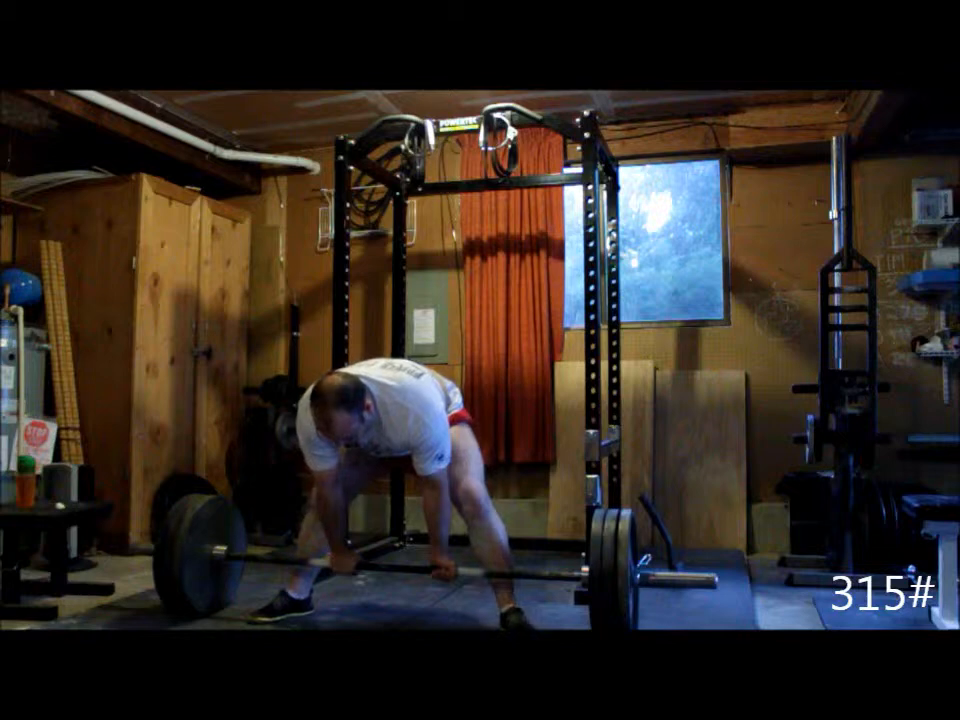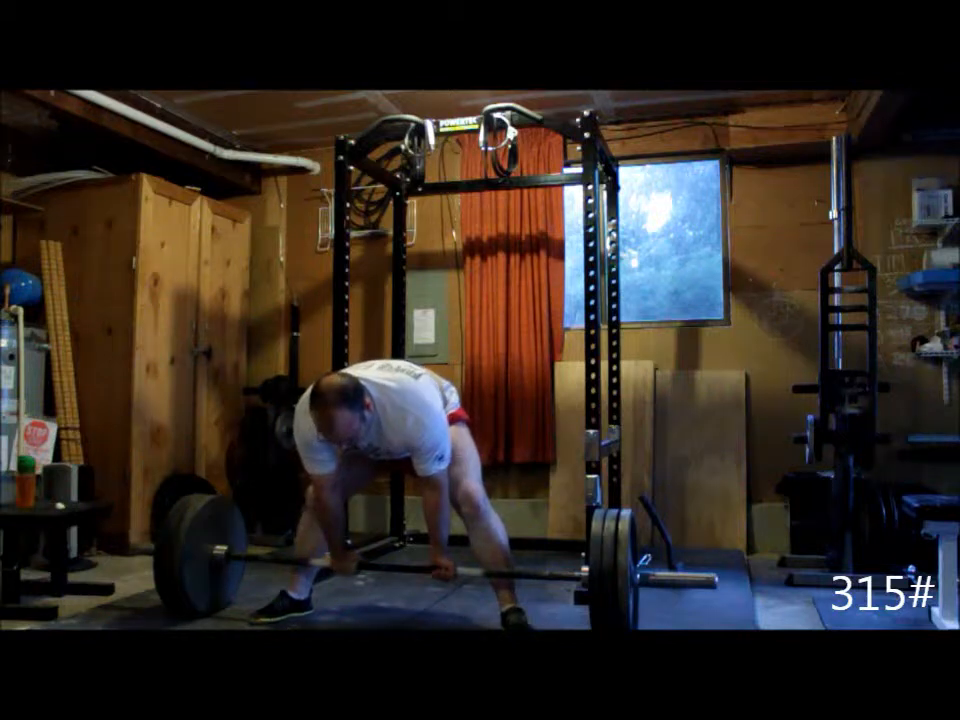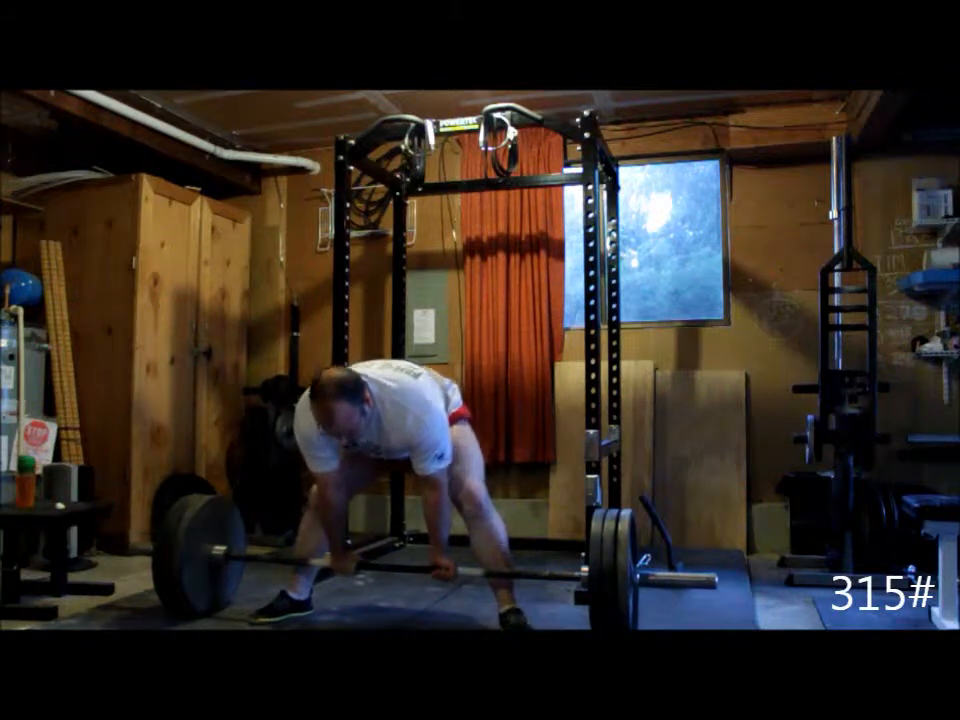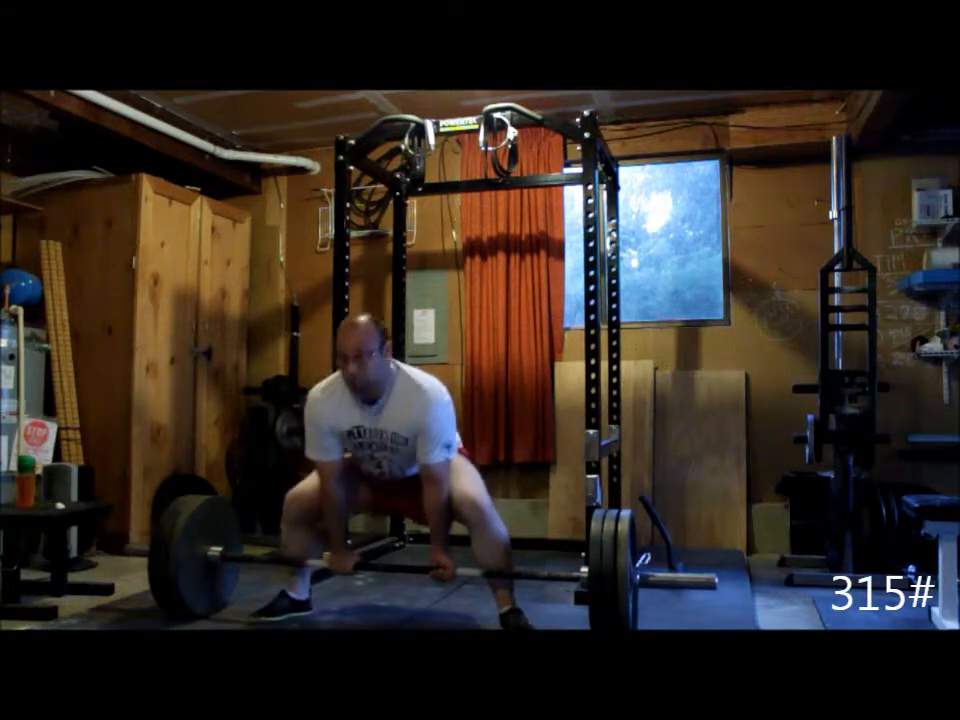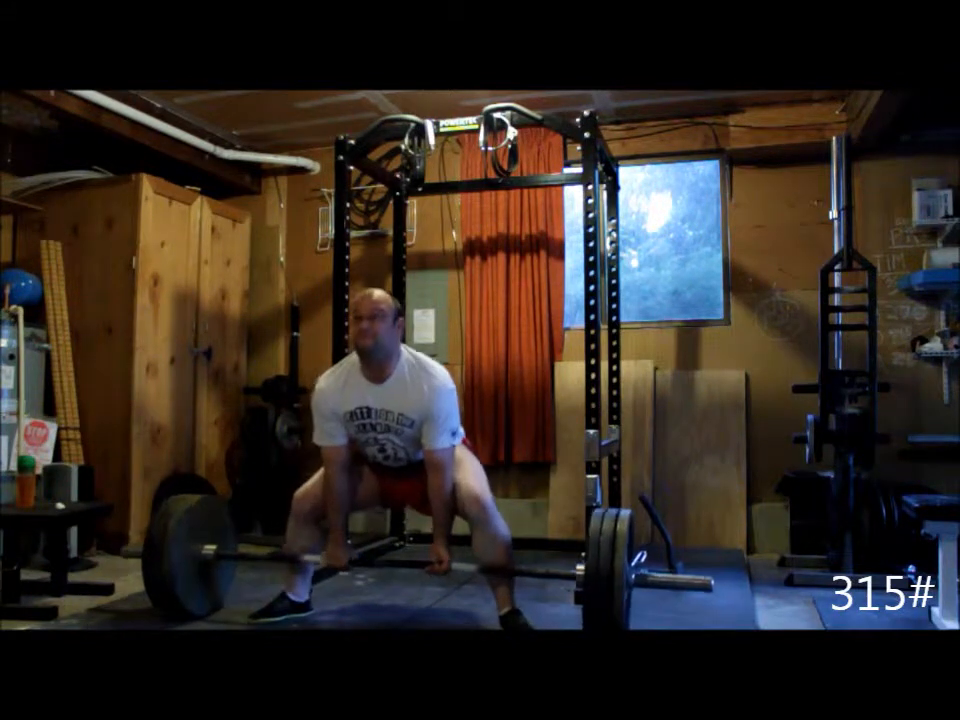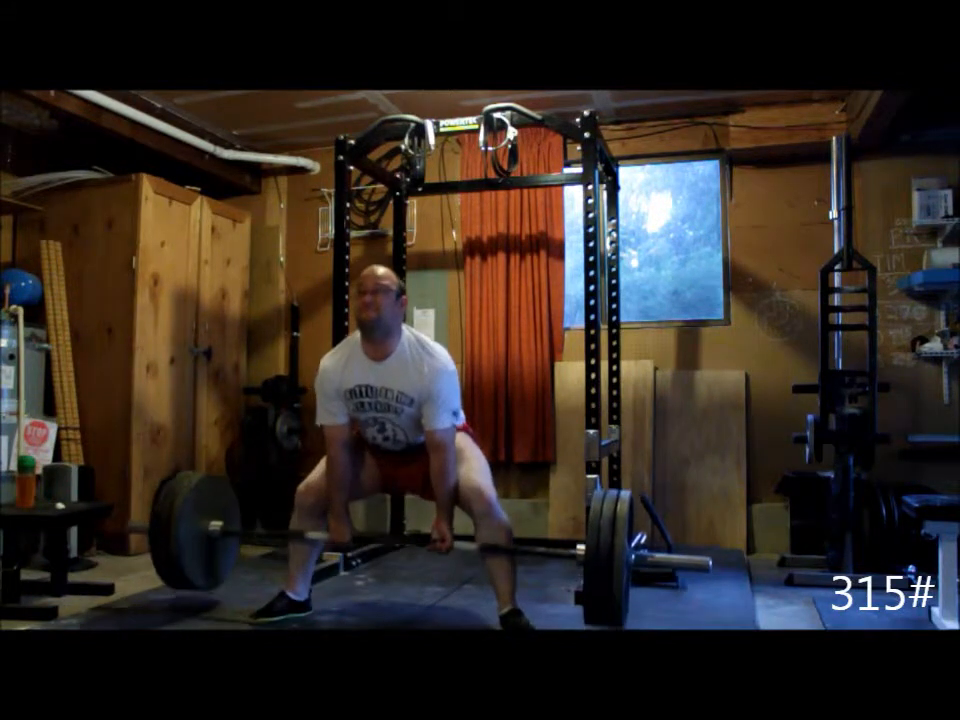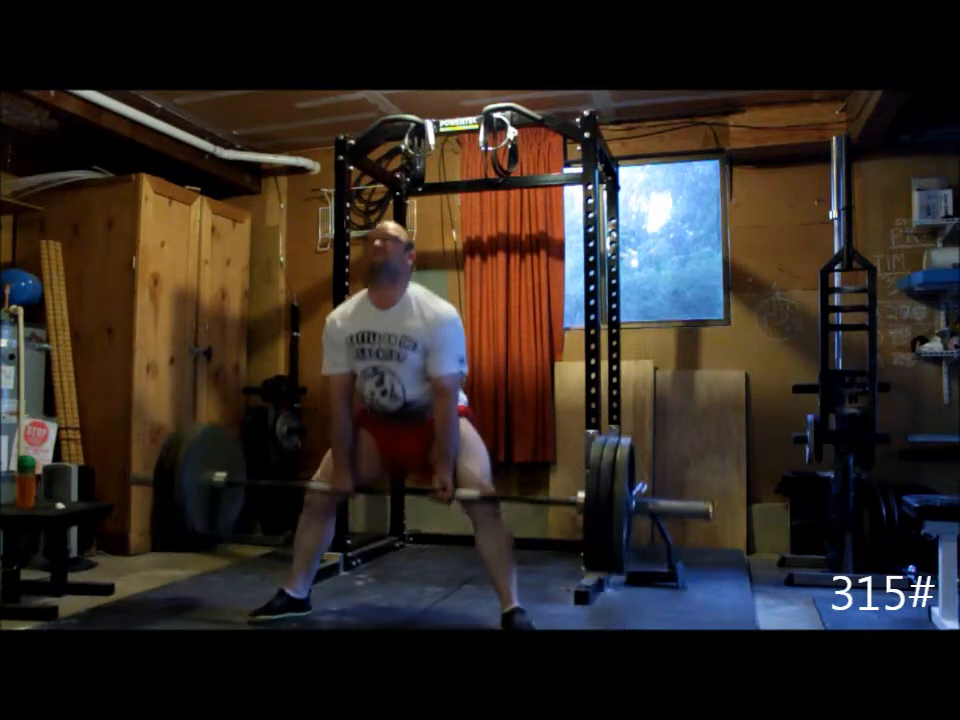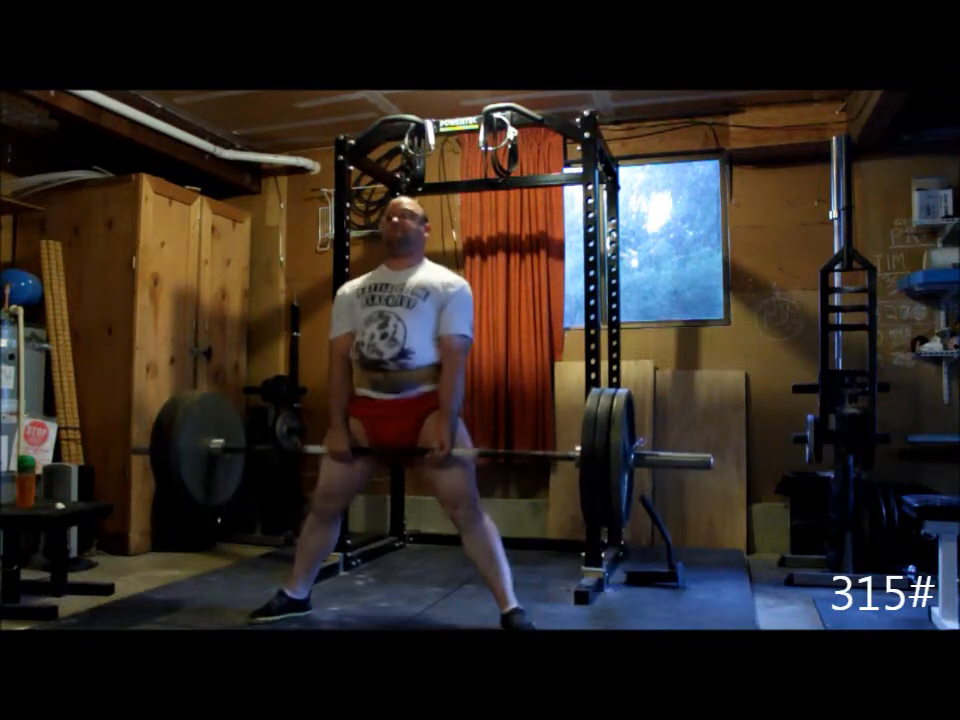
dt=0.4s
person 1, frame 1
left shoulder: (421, 412)
right shoulder: (310, 414)
left elbow: (434, 487)
right elbow: (329, 488)
left wrist: (439, 551)
right wrist: (339, 549)
left hip: (443, 414)
left knee: (473, 499)
right knee: (319, 498)
left ankle: (509, 608)
right ankle: (297, 594)
person 1, frame 2
left shoulder: (421, 413)
right shoulder: (307, 418)
left elbow: (435, 487)
right elbow: (327, 491)
left wrist: (439, 552)
right wrist: (338, 552)
left hip: (440, 411)
left knee: (471, 499)
right knee: (316, 498)
left ankle: (510, 607)
right ankle: (297, 594)
person 1, frame 3
left shoulder: (420, 410)
right shoulder: (307, 416)
left elbow: (434, 487)
right elbow: (331, 489)
left wrist: (438, 551)
right wrist: (339, 551)
left hip: (441, 414)
left knee: (473, 498)
right knee: (319, 498)
left ankle: (509, 608)
right ankle: (297, 594)
person 1, frame 4
left shoulder: (428, 397)
right shoulder: (321, 401)
left elbow: (434, 482)
right elbow: (333, 482)
left wrist: (439, 549)
right wrist: (338, 548)
left hip: (434, 467)
right hip: (369, 473)
left knee: (476, 506)
right knee: (296, 504)
left ankle: (509, 610)
right ankle: (297, 595)
person 1, frame 5
left shoulder: (433, 383)
right shoulder: (330, 387)
left elbow: (438, 468)
right elbow: (337, 467)
left wrist: (440, 540)
right wrist: (336, 538)
left hip: (438, 456)
right hip: (374, 463)
left knee: (479, 505)
right knee: (304, 504)
left ankle: (508, 611)
right ankle: (296, 597)
person 1, frame 6
left shoulder: (433, 364)
right shoulder: (333, 367)
left elbow: (440, 448)
right elbow: (339, 446)
left wrist: (442, 518)
right wrist: (339, 516)
left hip: (439, 440)
right hip: (375, 446)
left knee: (484, 502)
right knee: (307, 497)
left ankle: (509, 611)
right ankle: (295, 596)
person 1, frame 7
left shoulder: (438, 317)
right shoulder: (341, 320)
left elbow: (446, 397)
right elbow: (340, 398)
left wrist: (445, 469)
right wrist: (341, 468)
left hip: (435, 421)
right hip: (376, 423)
left knee: (483, 502)
right knee: (318, 496)
left ankle: (512, 610)
right ankle: (294, 594)
person 1, frame 8
left shoulder: (449, 286)
right shoulder: (353, 291)
left elbow: (454, 359)
right elbow: (339, 359)
left wrist: (446, 425)
right wrist: (338, 426)
left hip: (425, 404)
right hip: (365, 406)
left knee: (465, 509)
right knee: (325, 503)
left ankle: (510, 609)
right ankle: (295, 595)
